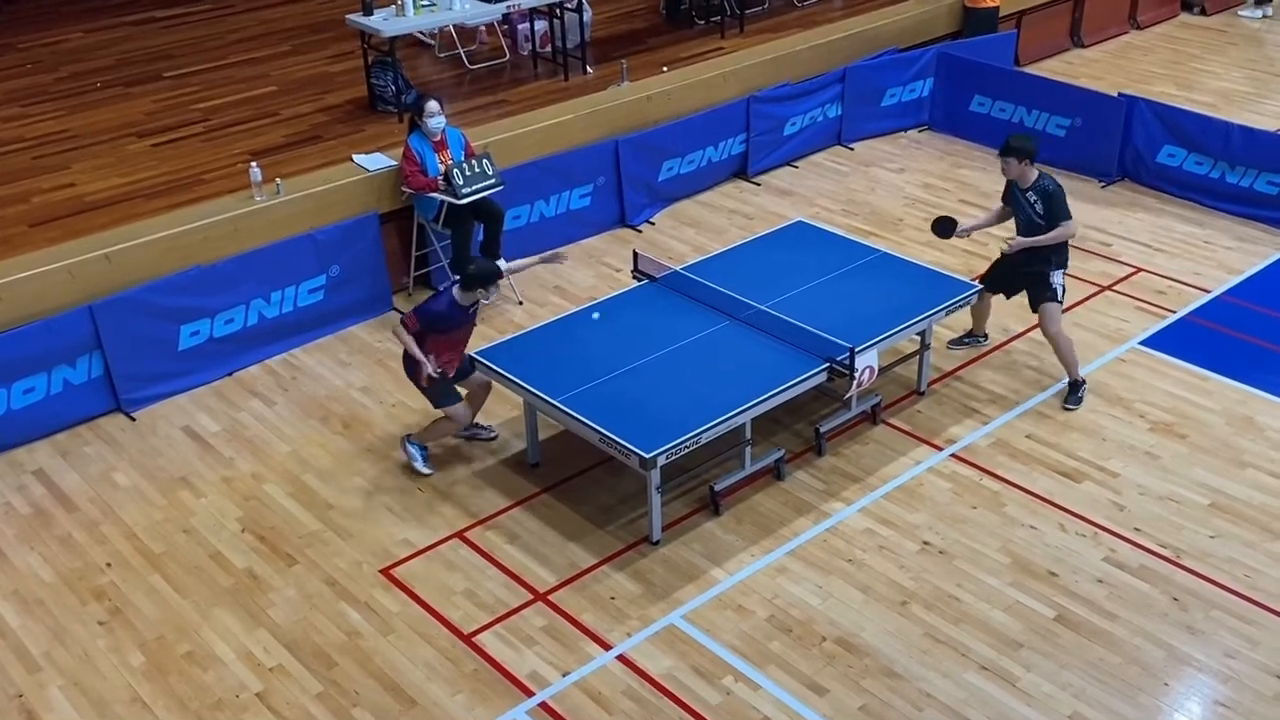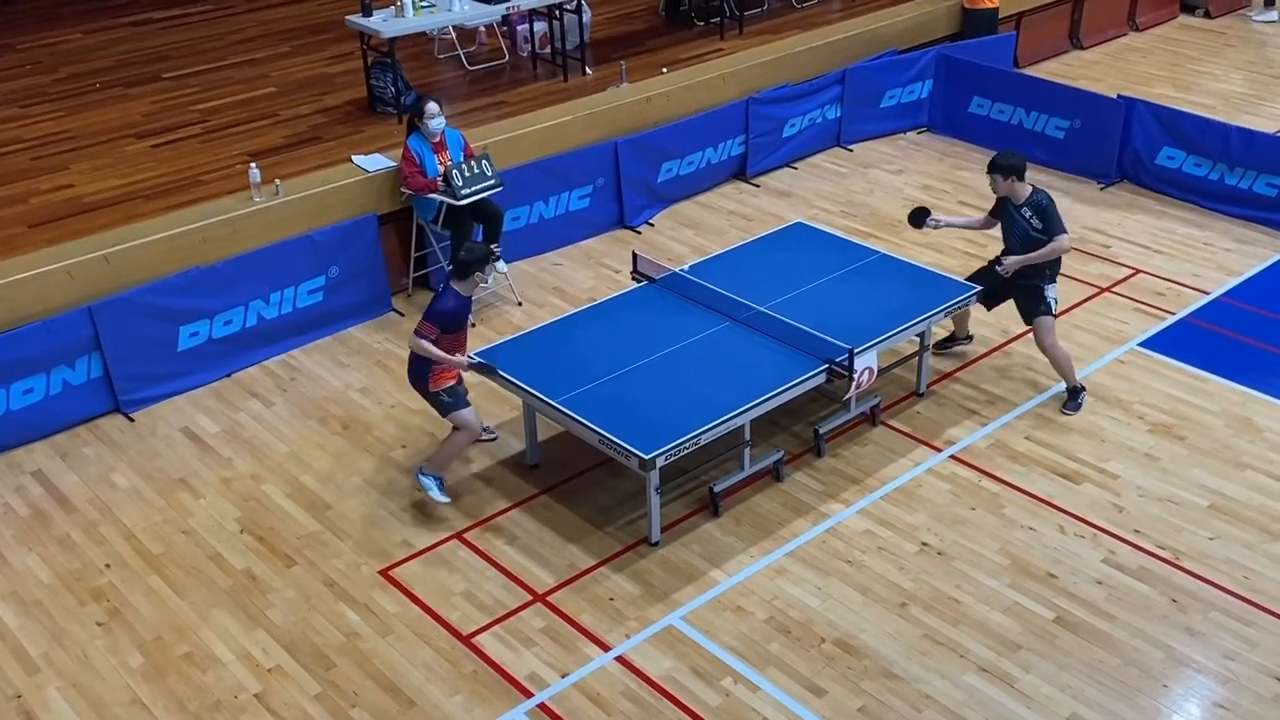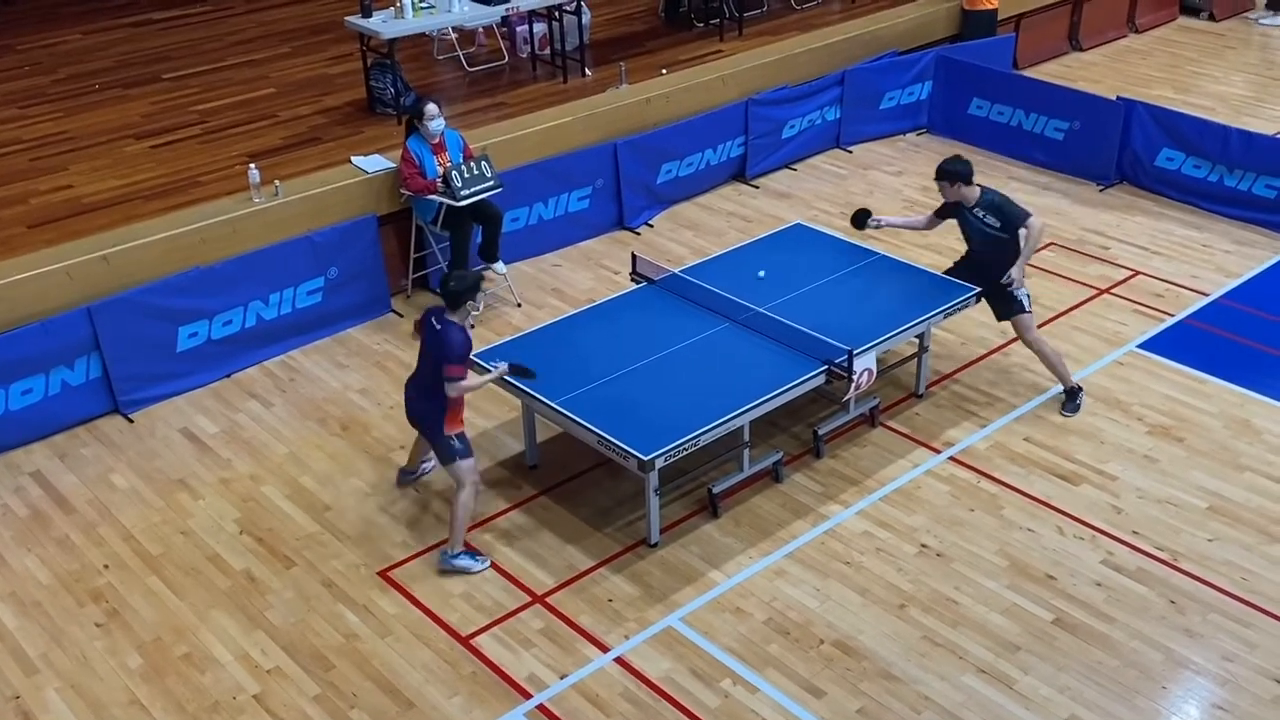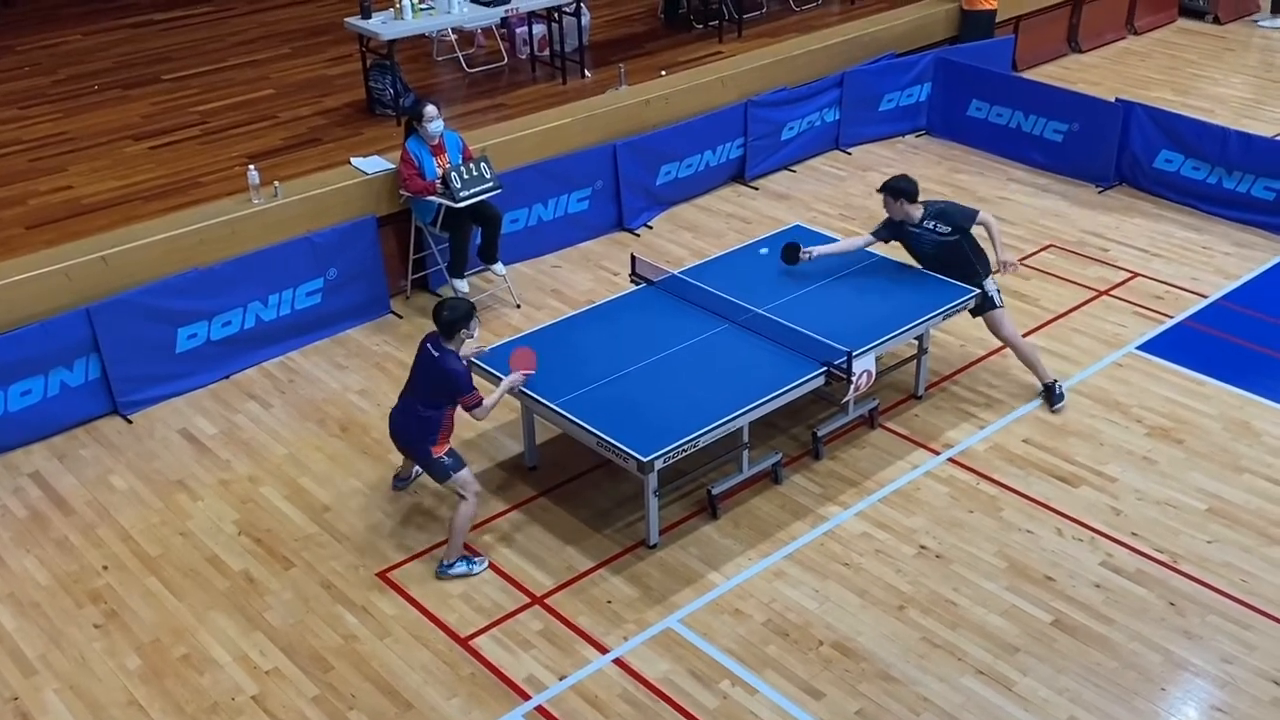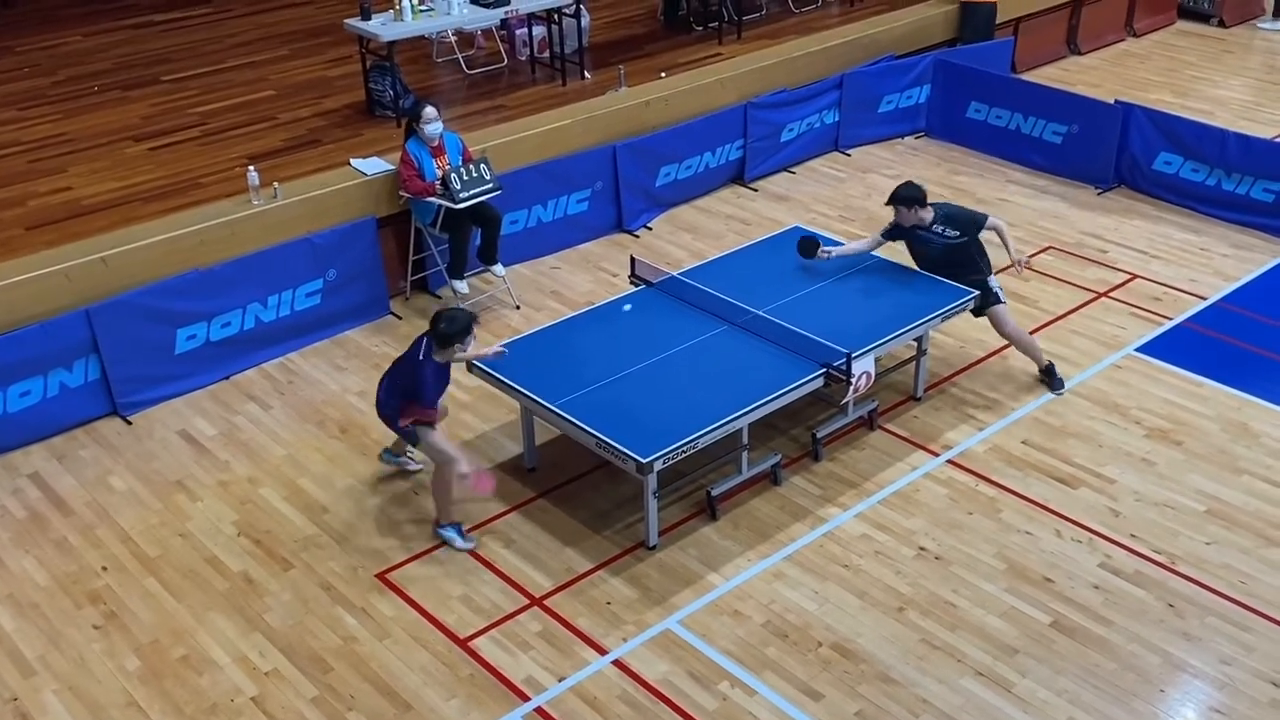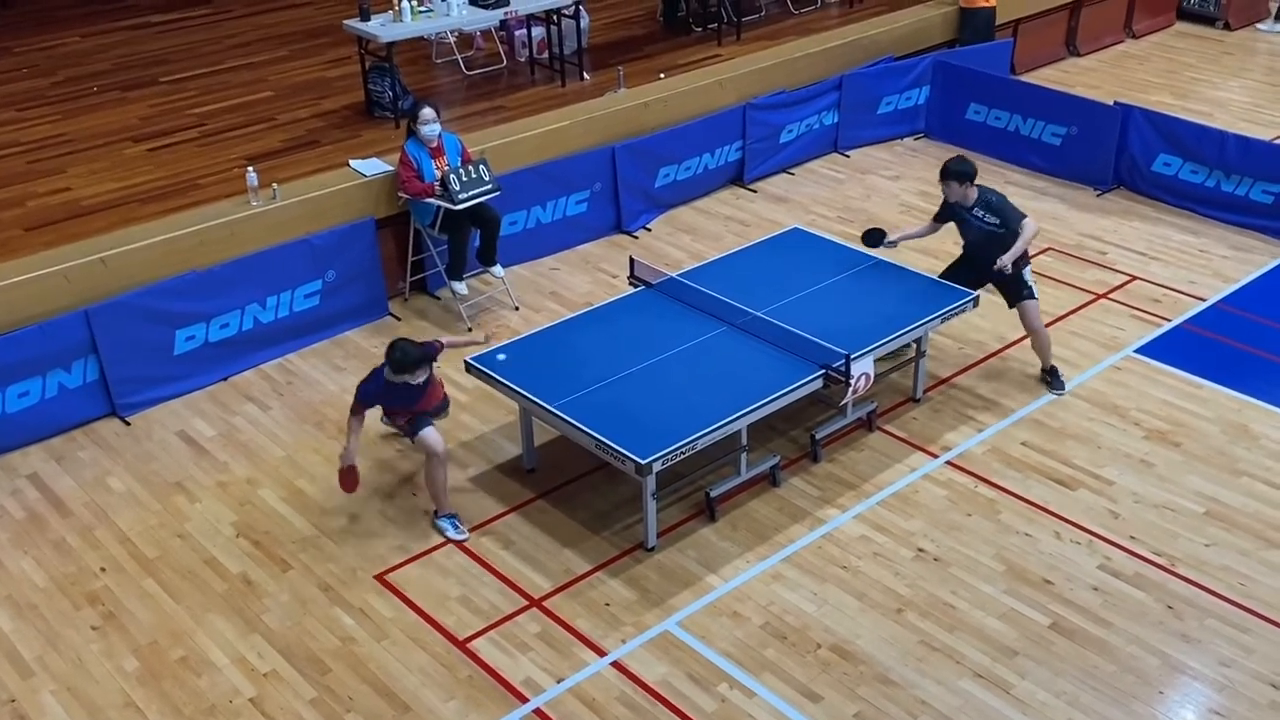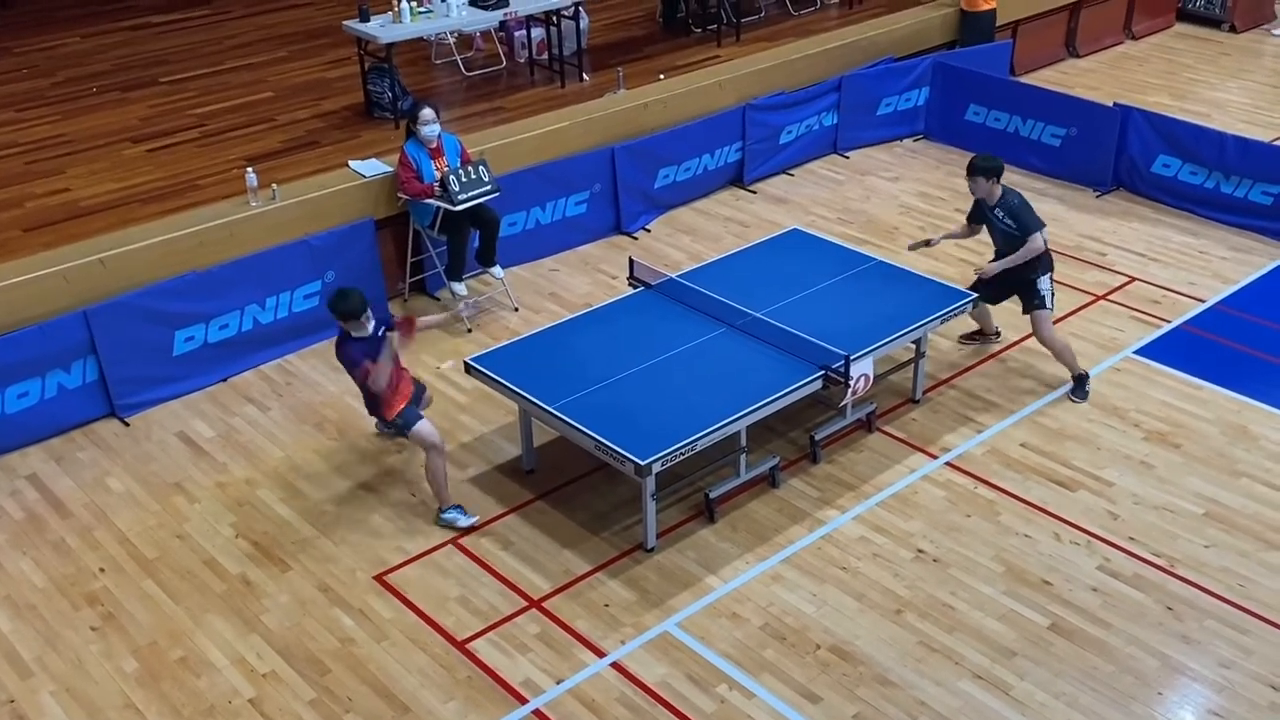
dt=0.2s
person 1, frame 1
left shoulder: (1050, 189)
right shoulder: (1013, 183)
left elbow: (1069, 230)
left wrist: (1027, 242)
right wrist: (973, 226)
left hip: (1047, 265)
right hip: (1018, 256)
left knee: (1050, 328)
right knee: (980, 292)
left ankle: (1077, 382)
right ankle: (978, 334)
person 1, frame 2
left shoulder: (1042, 204)
right shoulder: (1005, 200)
left elbow: (1063, 244)
right elbow: (988, 221)
left wrist: (1021, 261)
right wrist: (946, 221)
left hip: (1037, 279)
right hip: (1005, 266)
left knee: (1046, 342)
left ankle: (1075, 388)
right ankle: (960, 336)
person 1, frame 3
left shoulder: (997, 203)
right shoulder: (955, 203)
left elbow: (1035, 227)
right elbow: (928, 222)
left wrist: (1020, 266)
right wrist: (887, 222)
left hip: (1006, 276)
right hip: (973, 265)
left knee: (1030, 338)
left ankle: (1072, 389)
person 1, frame 4
left shoulder: (943, 211)
right shoulder: (896, 223)
left elbow: (987, 219)
right elbow: (862, 242)
left wrist: (1001, 253)
right wrist: (818, 251)
left hip: (973, 276)
right hip: (938, 276)
left knee: (1007, 335)
left ankle: (1050, 384)
person 1, frame 5
left shoulder: (952, 215)
right shoulder: (903, 226)
left elbow: (996, 224)
right elbow: (871, 242)
left wrist: (1012, 253)
right wrist: (834, 252)
left hip: (975, 276)
right hip: (937, 278)
left knee: (1009, 330)
left ankle: (1046, 368)
person 1, frame 6
left shoulder: (993, 202)
right shoulder: (951, 203)
left elbow: (1031, 227)
right elbow: (934, 226)
left wrist: (1011, 254)
right wrist: (898, 238)
left hip: (1008, 264)
right hip: (973, 261)
left knee: (1034, 325)
left ankle: (1048, 369)
person 1, frame 7
left shoulder: (1014, 205)
right shoulder: (982, 202)
left elbow: (1038, 244)
right elbow: (971, 229)
left wrist: (1000, 266)
right wrist: (942, 237)
left hip: (1033, 269)
right hip: (1004, 264)
left knee: (1044, 335)
left ankle: (1079, 375)
right ankle: (989, 332)
person 2, frame 1
left shoulder: (469, 285)
right shoulder: (438, 310)
left elbow: (507, 268)
right elbow: (399, 329)
left wrist: (541, 259)
right wrist: (422, 360)
left hip: (452, 357)
right hip: (427, 367)
left knee: (483, 384)
right knee: (461, 416)
left ankle: (465, 427)
right ankle: (416, 442)
person 2, frame 2
left shoulder: (456, 279)
right shoulder: (448, 306)
right elbow: (417, 342)
left wrist: (484, 258)
right wrist: (453, 360)
left hip: (442, 366)
right hip: (433, 375)
left knee: (461, 394)
right knee: (471, 426)
left ankle: (466, 431)
right ankle: (430, 472)
person 2, frame 3
left shoulder: (434, 315)
right shoulder: (457, 341)
left elbow: (419, 331)
right elbow: (454, 390)
right wrist: (493, 376)
left hip: (417, 402)
right hip: (439, 415)
right knee: (469, 481)
left ankle: (410, 470)
right ankle: (454, 553)
person 2, frame 4
left shoulder: (431, 341)
right shoulder: (456, 371)
right elbow: (479, 412)
left wrist: (463, 354)
right wrist: (506, 385)
left hip: (400, 424)
right hip: (424, 439)
right knee: (471, 493)
left ankle: (403, 476)
right ankle: (451, 561)
person 2, frame 5
left shoulder: (432, 339)
right shoulder: (427, 380)
right elbow: (428, 422)
left wrist: (480, 354)
right wrist: (457, 461)
left hip: (398, 395)
right hip: (398, 411)
left knee: (433, 420)
right knee: (446, 459)
left ankle: (395, 453)
right ankle: (446, 524)
person 2, frame 6
left shoulder: (418, 357)
right shoulder: (372, 389)
left elbow: (442, 344)
right elbow: (356, 413)
left wrist: (474, 341)
right wrist: (350, 447)
left hip: (433, 398)
right hip: (408, 415)
left knee: (440, 412)
right knee: (437, 450)
right ankle: (444, 513)
person 2, frame 7
left shoulder: (376, 322)
right shoulder: (347, 349)
left elbow: (415, 326)
right elbow: (377, 385)
left wrist: (450, 316)
right wrist: (387, 349)
left hip: (403, 384)
right hip: (389, 400)
left knee: (424, 401)
right knee: (434, 442)
left ankle: (389, 424)
right ankle: (447, 509)
person 3, frame 1
left shoulder: (455, 134)
right shoulder: (414, 144)
right elbow: (411, 179)
right wrist: (435, 183)
right hip: (435, 200)
left knee: (495, 212)
right knee: (464, 221)
left ankle: (492, 254)
right ankle: (459, 270)
person 3, frame 2
left shoulder: (454, 135)
right shoulder: (413, 145)
left elbow: (471, 161)
right elbow: (410, 180)
right wrist: (434, 184)
right hip: (435, 201)
left knee: (495, 213)
right knee: (464, 222)
left ankle: (490, 255)
person 3, frame 3
left shoulder: (453, 136)
right shoulder: (412, 147)
left elbow: (470, 162)
right elbow: (409, 181)
right wrist: (434, 185)
right hip: (434, 202)
left knee: (494, 214)
right knee: (463, 223)
left ankle: (490, 256)
right ankle: (458, 271)
person 3, frame 4
left shoulder: (453, 138)
right shoulder: (411, 148)
left elbow: (470, 163)
right elbow: (409, 183)
right wrist: (432, 187)
right hip: (433, 204)
left knee: (493, 215)
right knee: (462, 224)
left ankle: (489, 257)
right ankle: (456, 273)
person 3, frame 5
left shoulder: (452, 139)
right shoulder: (411, 149)
left elbow: (470, 165)
right elbow: (408, 183)
right wrist: (432, 188)
right hip: (433, 204)
left knee: (493, 216)
right knee: (462, 225)
left ankle: (488, 258)
right ankle: (455, 274)
person 3, frame 6
left shoulder: (451, 140)
right shoulder: (410, 150)
right elbow: (407, 185)
right wrist: (431, 189)
right hip: (432, 206)
left knee: (492, 218)
right knee: (462, 226)
left ankle: (488, 259)
right ankle: (455, 275)
person 3, frame 7
left shoulder: (451, 141)
right shoulder: (410, 151)
right elbow: (407, 185)
right wrist: (431, 189)
right hip: (431, 207)
left knee: (491, 219)
right knee: (461, 227)
left ankle: (487, 260)
right ankle: (454, 276)
